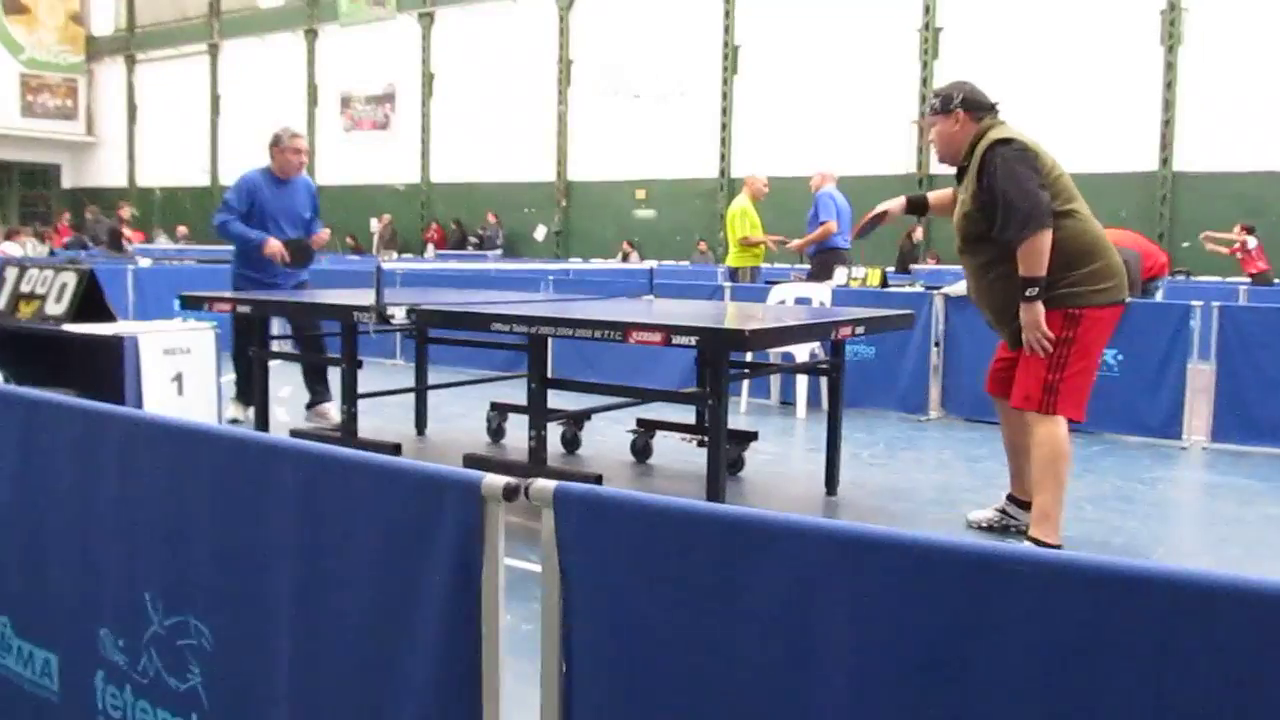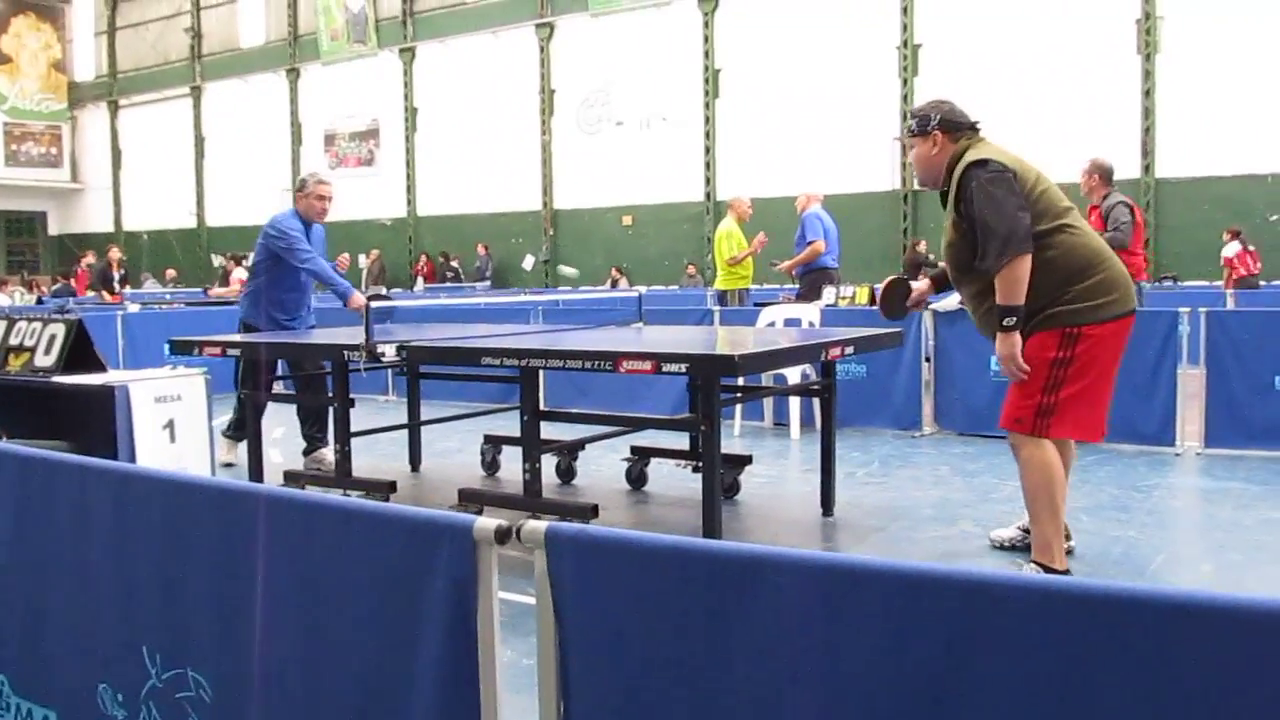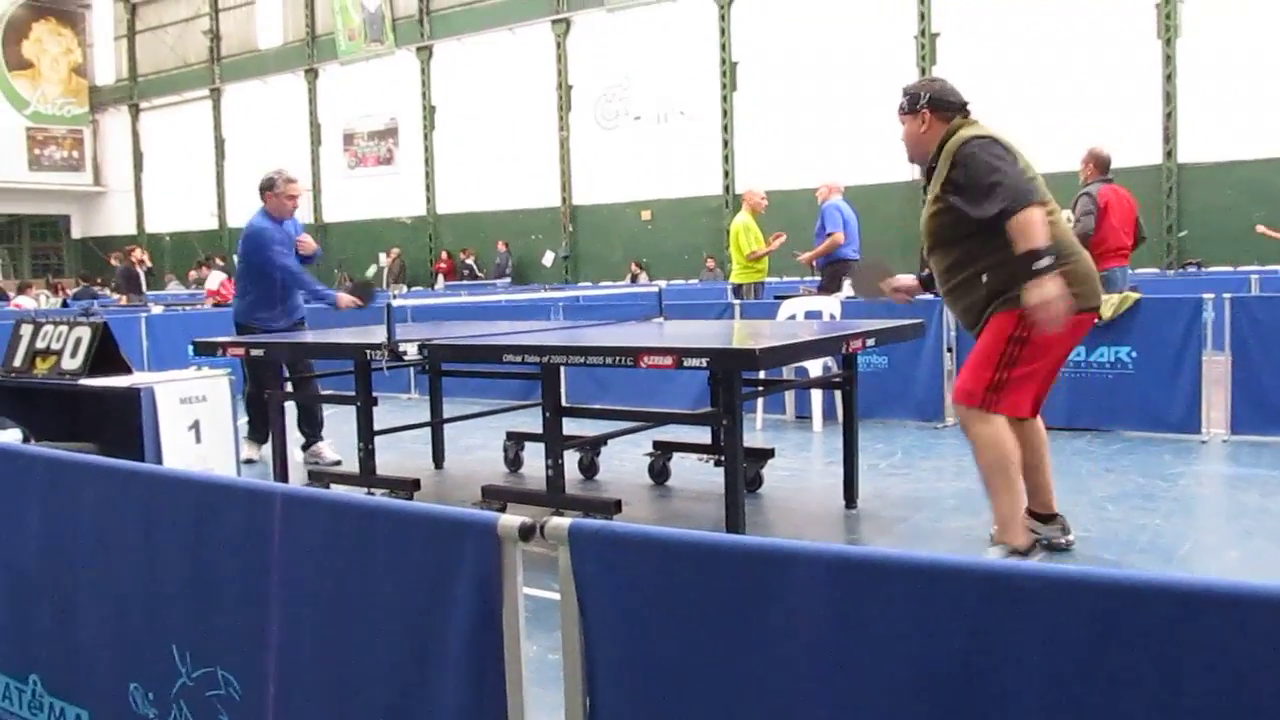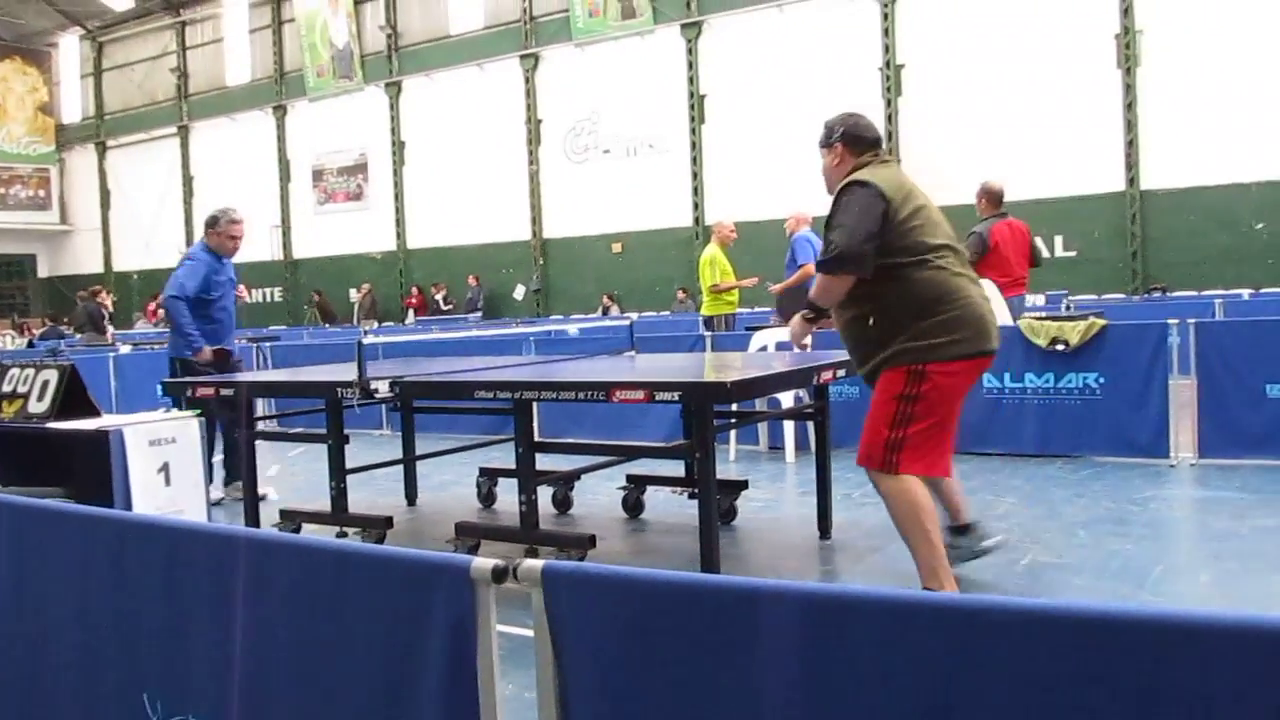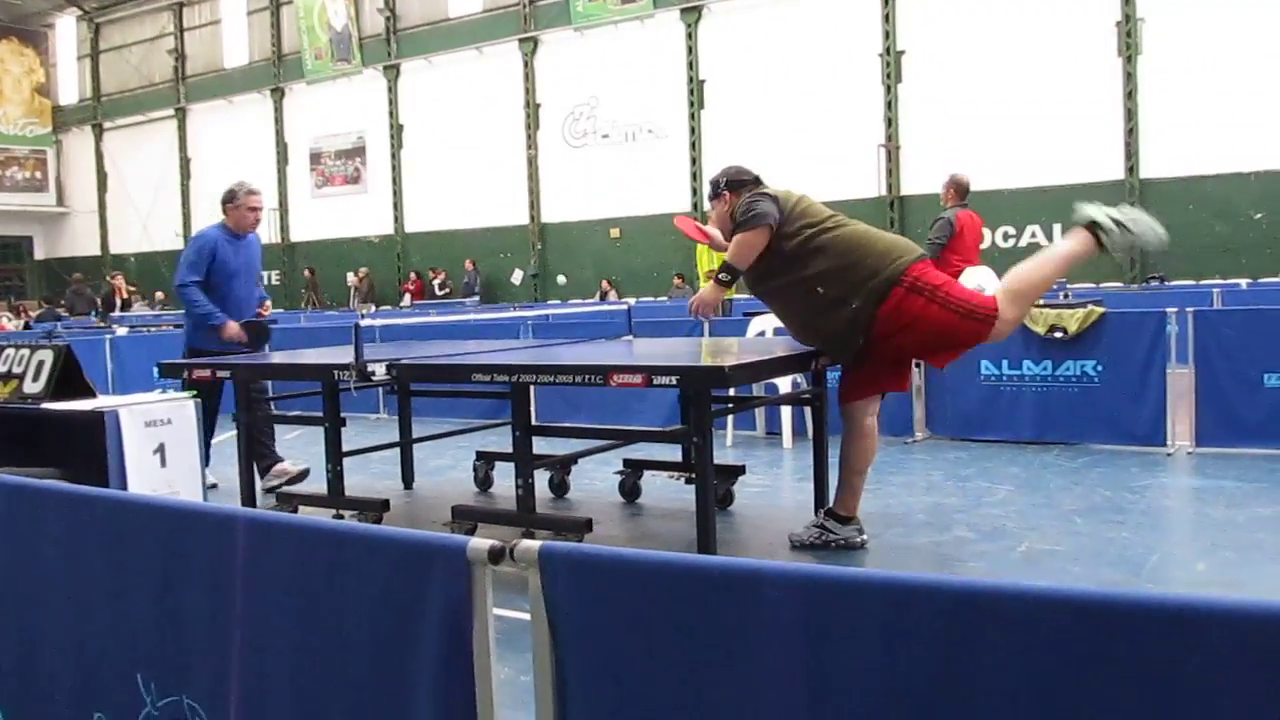
dt=0.7s
person 1, frame 1
left shoulder: (1002, 152)
right shoulder: (984, 156)
left elbow: (1032, 224)
right elbow: (964, 199)
left wrist: (1030, 299)
right wrist: (907, 205)
left hip: (1073, 295)
right hip: (1050, 298)
left knee: (1041, 410)
right knee: (1011, 399)
left ankle: (1045, 542)
right ankle: (1021, 505)
person 1, frame 2
left shoulder: (979, 171)
right shoulder: (976, 169)
left elbow: (1012, 250)
right elbow: (984, 251)
left wrist: (1006, 328)
right wrist: (933, 283)
left hip: (1077, 309)
right hip: (1079, 306)
left knee: (1028, 431)
right knee: (1050, 425)
left ankle: (1051, 568)
right ankle: (1049, 528)
person 1, frame 3
left shoulder: (971, 149)
right shoulder: (952, 158)
left elbow: (1020, 204)
left wrist: (1041, 271)
right wrist: (923, 282)
left hip: (1039, 299)
right hip: (1029, 301)
left knee: (978, 406)
right knee: (1015, 407)
left ankle: (1016, 548)
right ankle: (1044, 519)
person 1, frame 4
left shoulder: (861, 187)
right shoulder: (894, 183)
left elbow: (844, 262)
left wrist: (808, 314)
left hip: (932, 341)
right hip: (957, 334)
left knee: (887, 464)
right knee: (916, 452)
left ankle: (943, 595)
right ankle: (963, 529)
person 1, frame 5
left shoulder: (755, 208)
right shoulder: (774, 212)
left elbow: (764, 228)
left wrist: (721, 282)
right wrist: (728, 247)
left hip: (891, 287)
right hip: (871, 316)
left knee: (1001, 317)
right knee: (857, 408)
left ankle: (1092, 231)
right ankle: (842, 520)
person 2, frame 1
left shoulder: (307, 186)
right shoulder: (250, 184)
right elbow: (222, 222)
left wrist: (319, 235)
right wrist: (261, 241)
left hip: (294, 280)
right hip: (252, 281)
left knee: (311, 339)
right knee: (247, 346)
left ankle: (321, 404)
right ankle: (243, 399)
person 2, frame 2
left shoulder: (318, 230)
right shoulder: (282, 225)
right elbow: (307, 263)
left wrist: (336, 266)
right wrist: (347, 292)
left hip: (299, 321)
right hip: (261, 321)
left knee: (314, 385)
right knee: (254, 390)
left ankle: (317, 450)
right ankle: (232, 437)
person 2, frame 3
left shoulder: (291, 223)
right shoulder: (258, 230)
left elbow: (302, 264)
right elbow: (290, 273)
left wrist: (309, 252)
right wrist: (333, 297)
left hip: (290, 318)
right hip: (257, 322)
left knee: (305, 381)
right knee: (263, 387)
left ankle: (313, 443)
right ankle: (254, 439)
person 2, frame 4
left shoulder: (223, 259)
right shoulder: (198, 261)
right elbow: (174, 299)
left wrist: (232, 293)
right wrist: (195, 345)
left hip: (223, 353)
right hip: (195, 358)
left knee: (239, 417)
right knee: (204, 423)
left ankle: (235, 480)
person 2, frame 5
left shoulder: (253, 241)
right shoulder: (205, 241)
right elbow: (184, 287)
left wrist: (263, 300)
right wrist: (220, 321)
left hip: (246, 343)
right hip: (206, 344)
left knee: (257, 404)
right knee: (203, 411)
left ankle: (271, 467)
